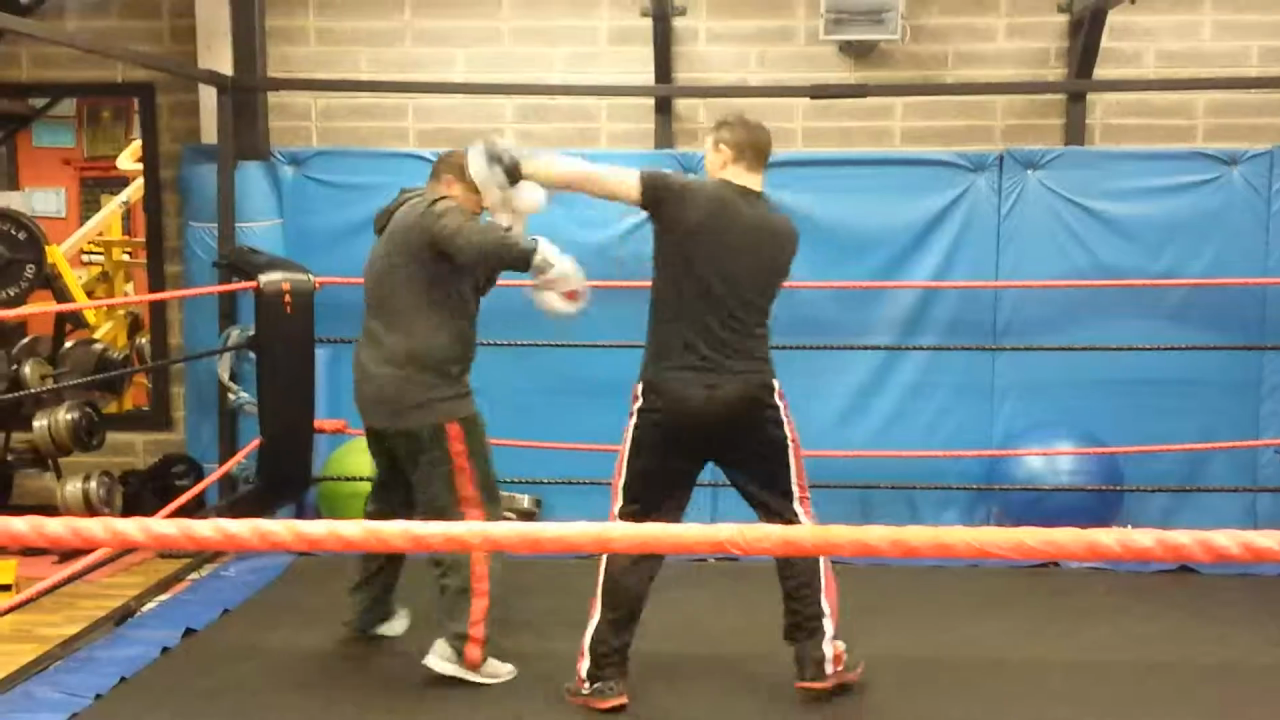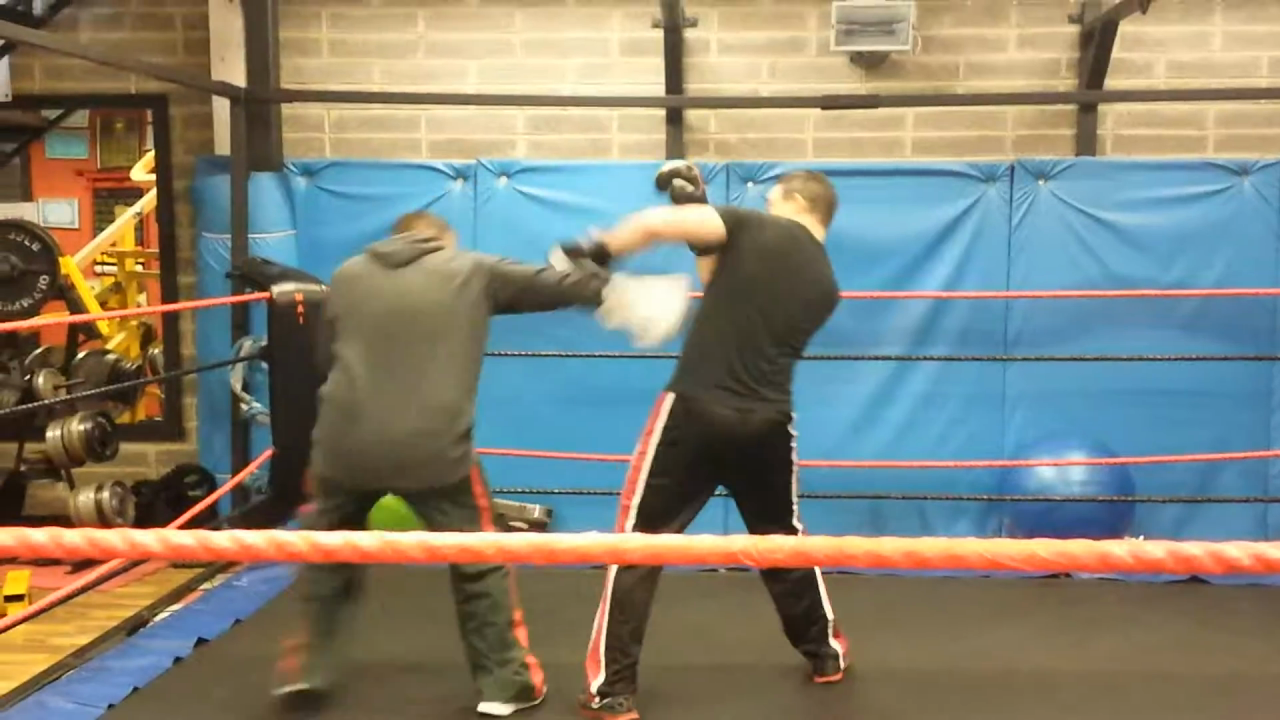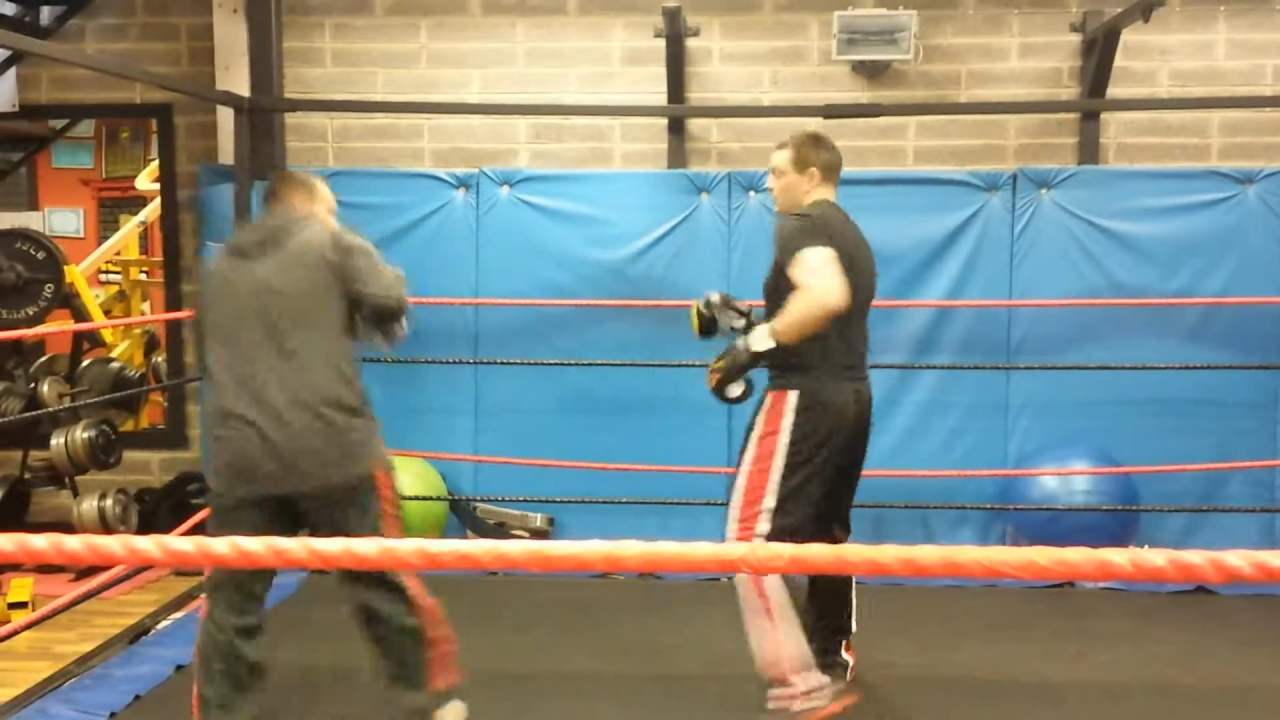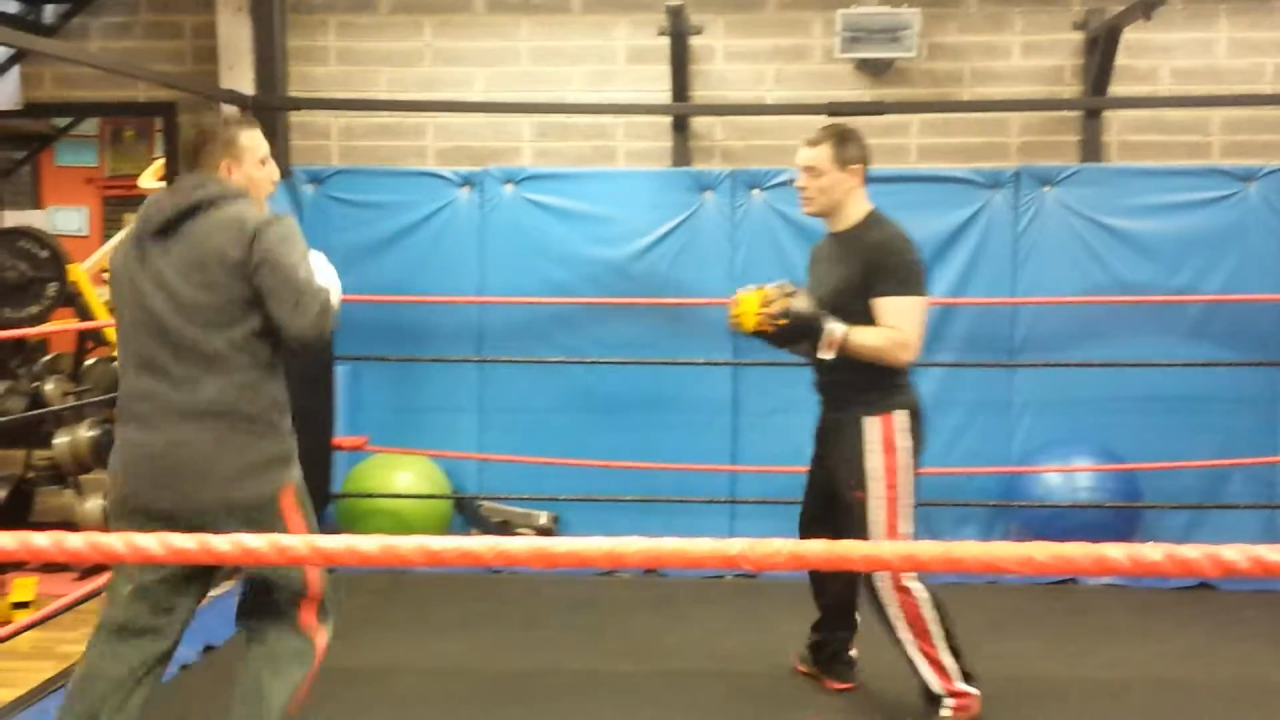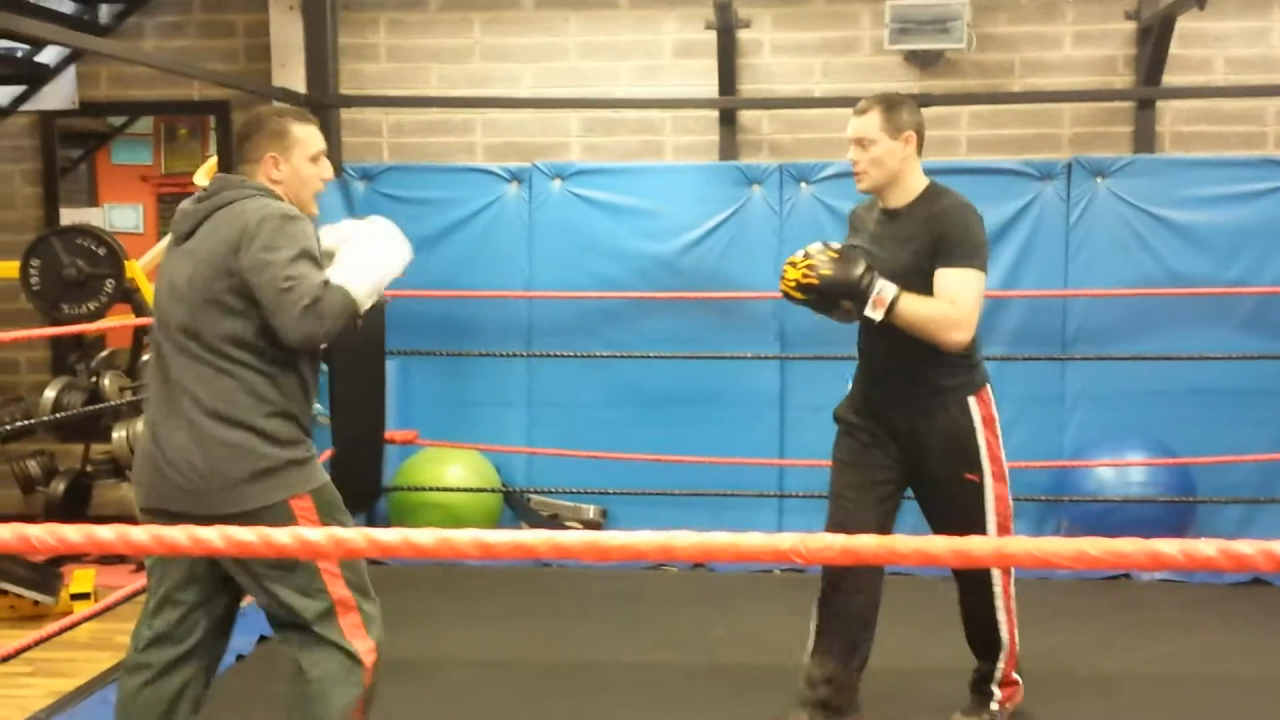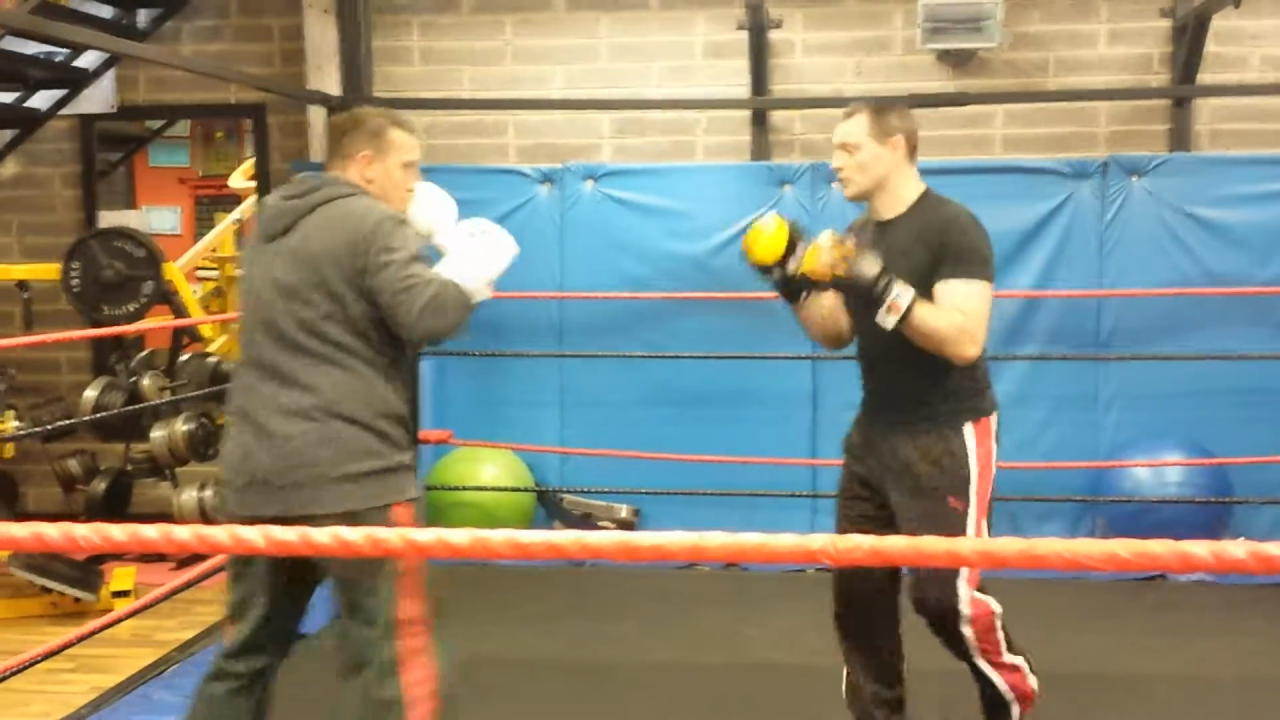
dt=0.3s
person 1, frame 1
left shoulder: (681, 196)
right shoulder: (782, 233)
left elbow: (582, 174)
left wrist: (514, 163)
left hip: (669, 396)
right hip: (748, 396)
right knee: (793, 521)
left ankle: (601, 675)
right ankle: (822, 659)
person 1, frame 2
left shoulder: (754, 228)
right shoulder: (826, 285)
left elbow: (661, 223)
left wrist: (599, 246)
right wrist: (710, 245)
left hip: (695, 411)
right hip: (768, 423)
right knee: (782, 538)
right ankle: (826, 654)
person 1, frame 3
left shoulder: (804, 224)
right shoulder: (850, 238)
left elbow: (824, 296)
left wrist: (754, 344)
right wrist: (748, 319)
left hip: (805, 400)
right hip: (848, 400)
left knee: (755, 536)
right knee: (822, 533)
right ankle: (832, 658)
person 1, frame 4
left shoulder: (887, 246)
right shoulder: (828, 246)
left elbow: (902, 346)
left wrist: (821, 331)
right wrist: (786, 323)
left hip: (878, 422)
right hip: (843, 417)
left knee: (888, 564)
right knee: (821, 535)
right ankle: (831, 656)
person 1, frame 5
left shoulder: (954, 218)
right shoulder: (861, 218)
left elbow: (955, 327)
left wrist: (869, 288)
right wrist: (823, 292)
left hip: (947, 411)
right hip: (870, 411)
left knee: (977, 557)
right knee: (846, 557)
person 1, frame 6
left shoulder: (953, 228)
right shoulder: (858, 232)
left elbow: (964, 341)
right elbow: (836, 334)
left wrist: (881, 289)
right wrist: (797, 288)
left hip: (949, 437)
right hip: (876, 435)
left knee: (945, 590)
right knee: (859, 589)
person 2, frame 1
left shoulder: (400, 224)
right shoulder: (433, 215)
left elbow: (476, 271)
right elbow: (493, 247)
left wrist: (519, 252)
right wrist: (549, 257)
left hip: (379, 394)
right hip: (427, 396)
left knee: (392, 501)
right knee: (467, 513)
left ankle: (372, 609)
right ankle: (462, 648)
person 2, frame 2
left shoulder: (349, 276)
right shoulder: (470, 272)
left elbow: (329, 355)
right elbow: (553, 283)
right wrist: (621, 293)
left hip: (345, 446)
right hip: (433, 449)
left knee: (327, 555)
right knee: (477, 562)
left ankle: (308, 672)
person 2, frame 3
left shoulder: (216, 271)
right shoulder: (334, 246)
right elbow: (388, 302)
right wrist: (352, 321)
left hip: (240, 460)
right hip: (334, 451)
left knee: (231, 605)
right knee: (385, 582)
person 2, frame 4
left shoulder: (132, 246)
right shoulder: (256, 226)
right elbow: (305, 322)
right wrist: (324, 288)
left hip: (147, 463)
right hip: (242, 462)
left knee: (128, 635)
right knee: (292, 615)
person 2, frame 5
left shoulder: (200, 227)
right shoulder: (270, 222)
right elbow: (309, 317)
left wrist: (324, 257)
right wrist: (367, 266)
left hip: (174, 471)
right hip: (256, 471)
left knee: (168, 644)
right knee: (341, 628)
person 2, frame 6
left shoulder: (273, 226)
right shoulder: (374, 224)
right elbow: (427, 317)
right wrist: (474, 260)
left hip: (257, 472)
right hip: (353, 475)
left knee: (247, 650)
right knee: (391, 656)
